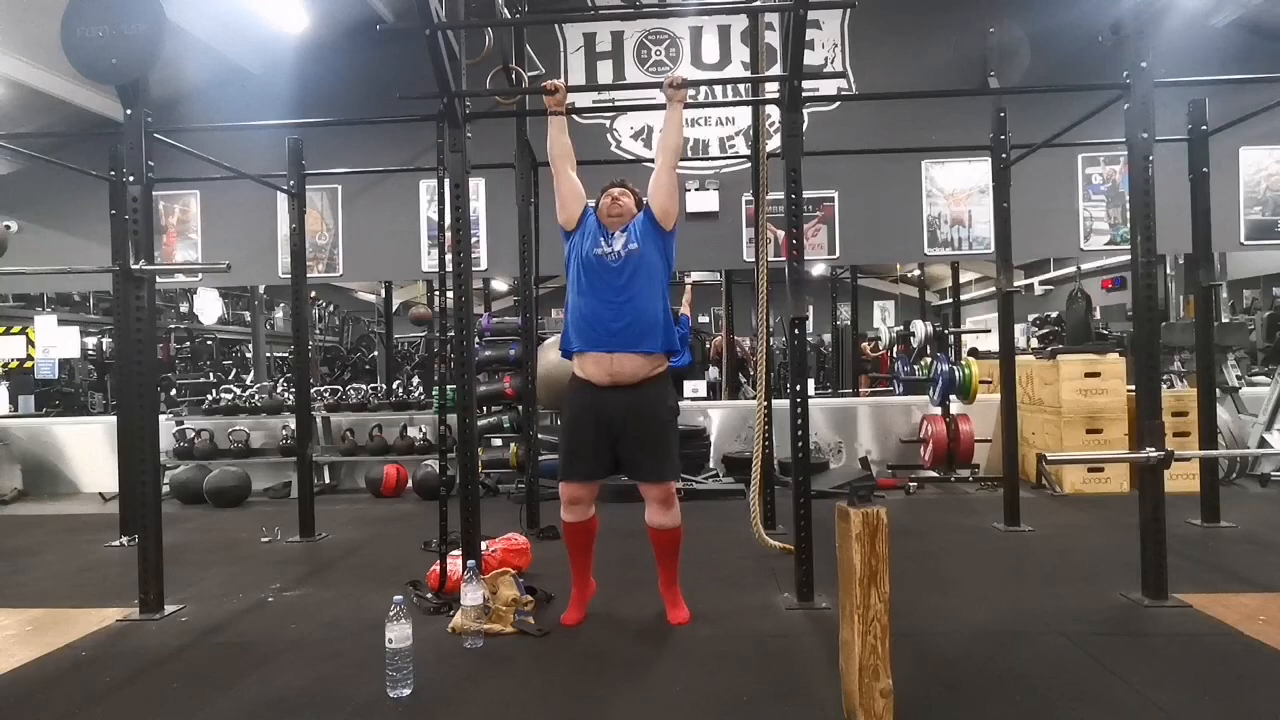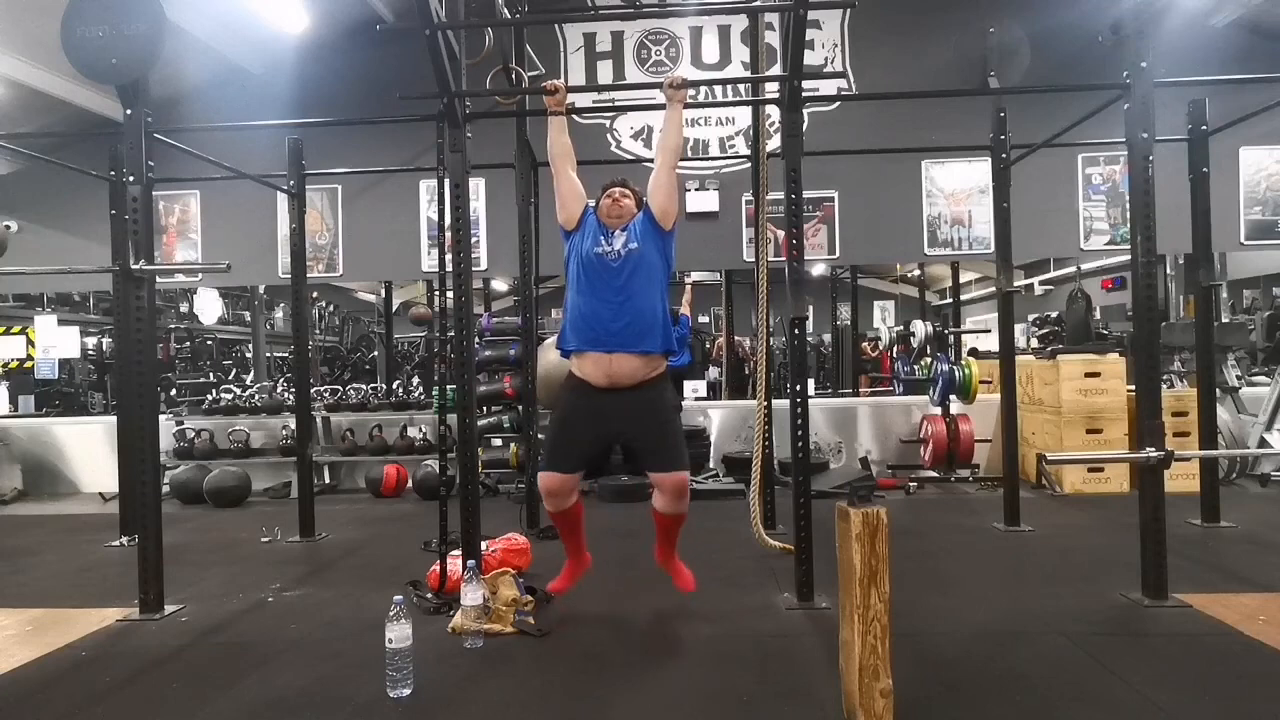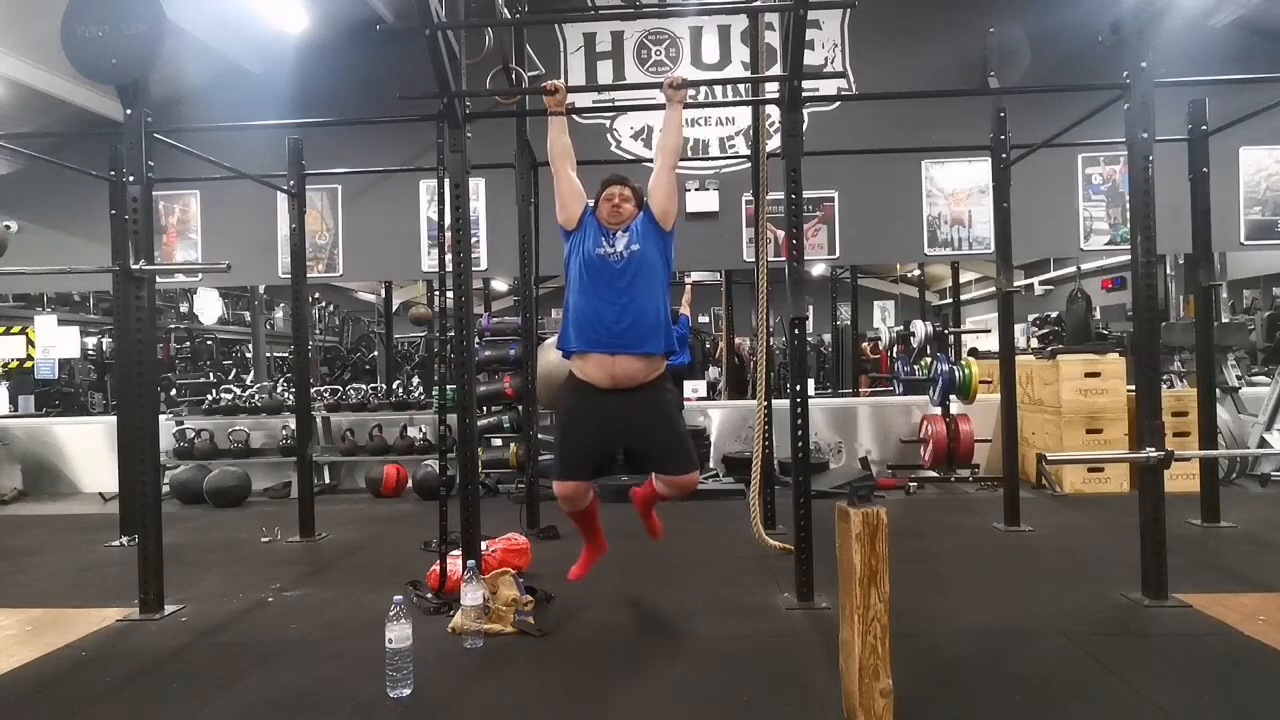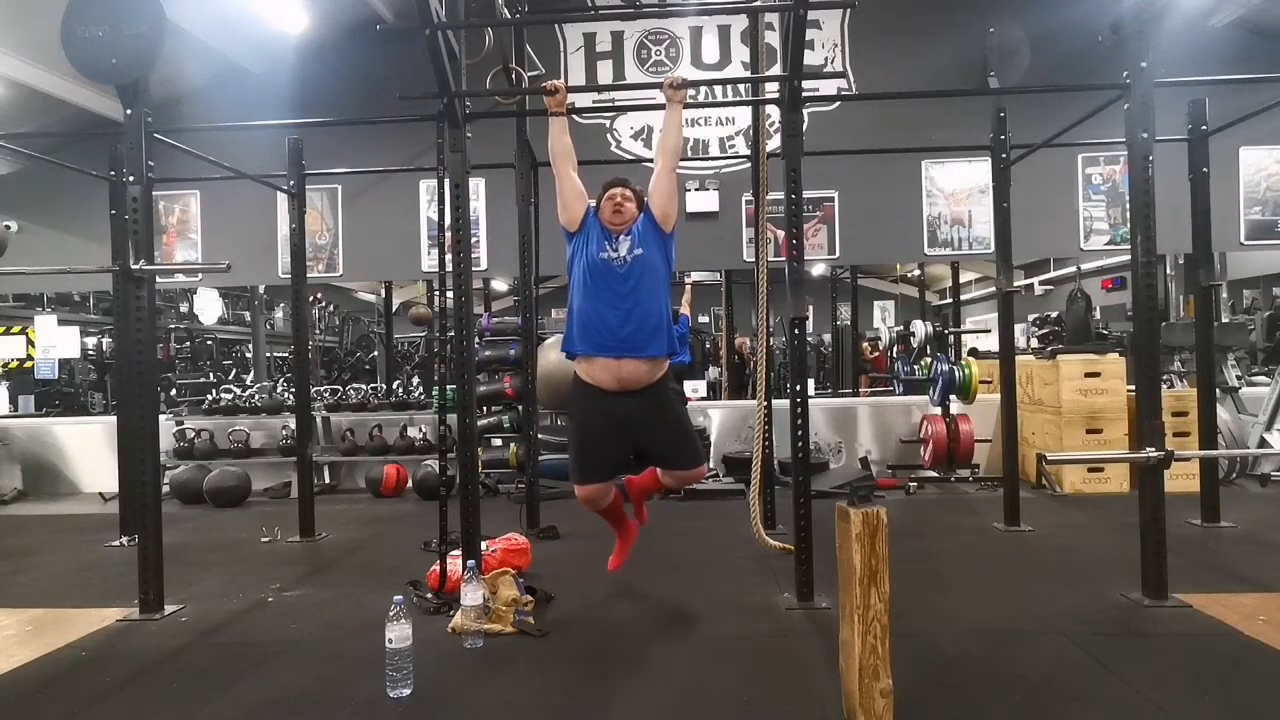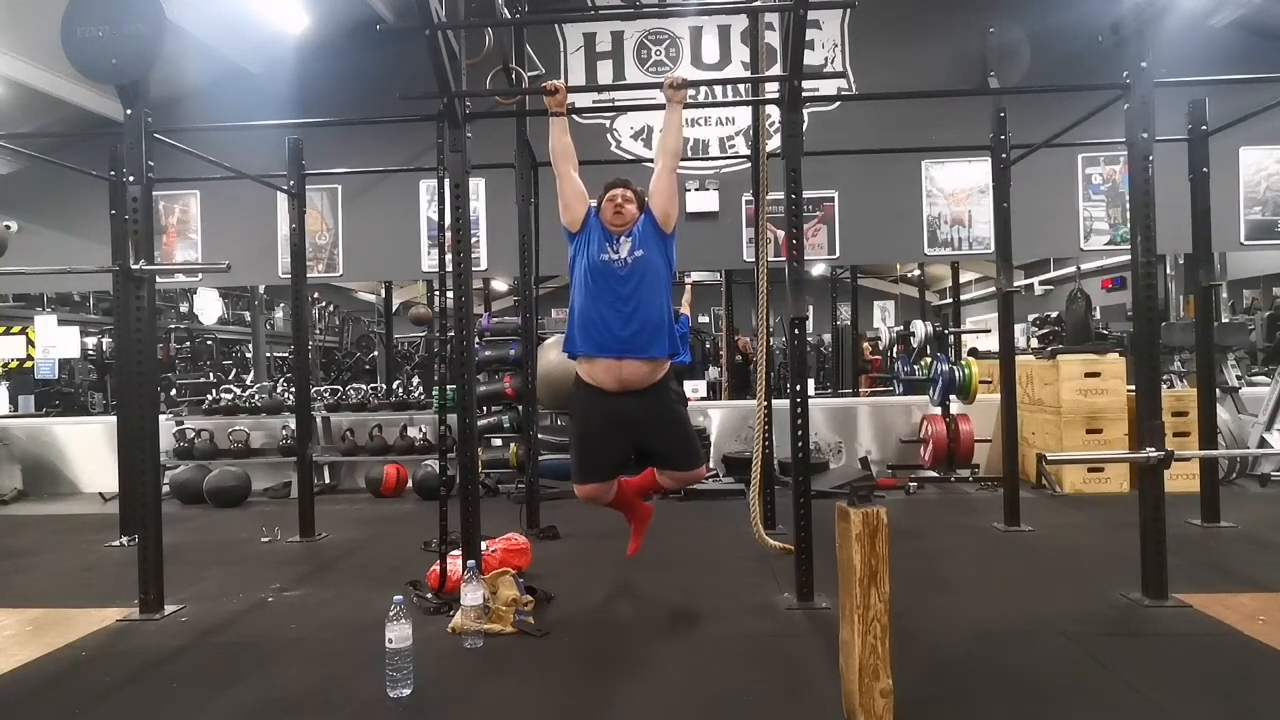
dt=0.4s
person 1, frame 1
left shoulder: (653, 231)
right shoulder: (580, 231)
left elbow: (666, 163)
right elbow: (562, 168)
left wrist: (674, 104)
right wrist: (556, 111)
left hip: (648, 389)
right hip: (587, 390)
left knee: (660, 491)
right knee: (575, 493)
left ankle: (670, 587)
right ankle: (581, 586)
person 1, frame 2
left shoulder: (653, 229)
right shoulder: (580, 230)
left elbow: (665, 162)
right elbow: (563, 168)
left wrist: (674, 105)
right wrist: (556, 112)
left hip: (648, 388)
right hip: (584, 389)
left knee: (674, 483)
right knee: (553, 483)
left ankle: (667, 551)
right ankle: (576, 556)
person 1, frame 3
left shoulder: (653, 230)
right shoulder: (581, 231)
left elbow: (666, 163)
right elbow: (564, 168)
left wrist: (675, 105)
right wrist: (557, 111)
left hip: (649, 390)
right hip: (586, 392)
left knee: (683, 478)
right knee: (568, 489)
left ankle: (644, 499)
right ankle: (593, 542)
person 1, frame 4
left shoulder: (654, 231)
right shoulder: (582, 234)
left elbow: (665, 163)
right elbow: (564, 169)
left wrist: (674, 105)
right wrist: (557, 112)
left hip: (654, 390)
right hip: (593, 393)
left knee: (690, 470)
right knee: (590, 491)
left ankle: (638, 488)
right ankle: (625, 527)
person 1, frame 5
left shoulder: (654, 233)
right shoulder: (584, 235)
left elbow: (666, 164)
right elbow: (565, 170)
left wrist: (674, 106)
right wrist: (557, 112)
left hip: (655, 390)
right hip: (595, 393)
left knee: (689, 471)
right knee: (590, 489)
left ankle: (633, 489)
right ankle: (635, 509)
